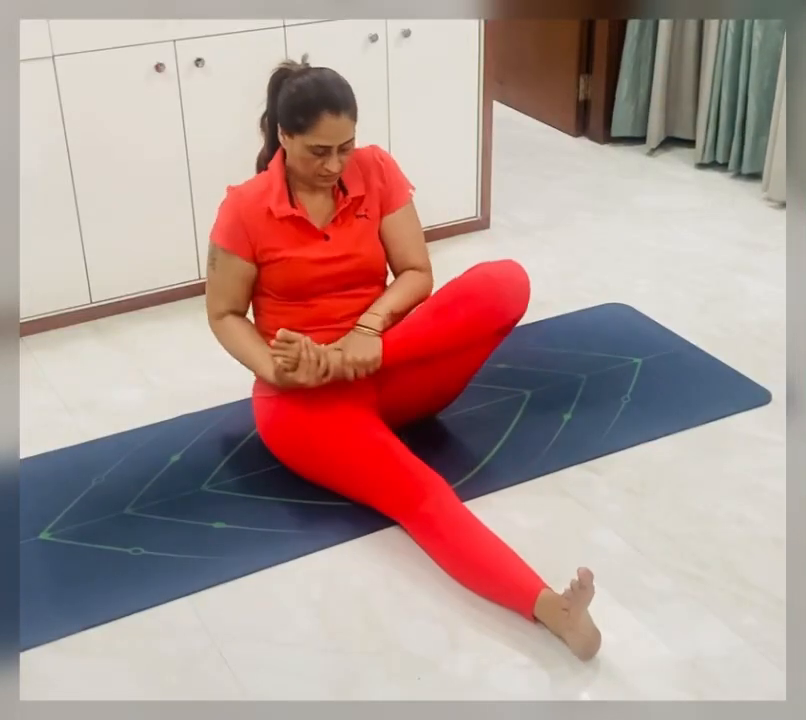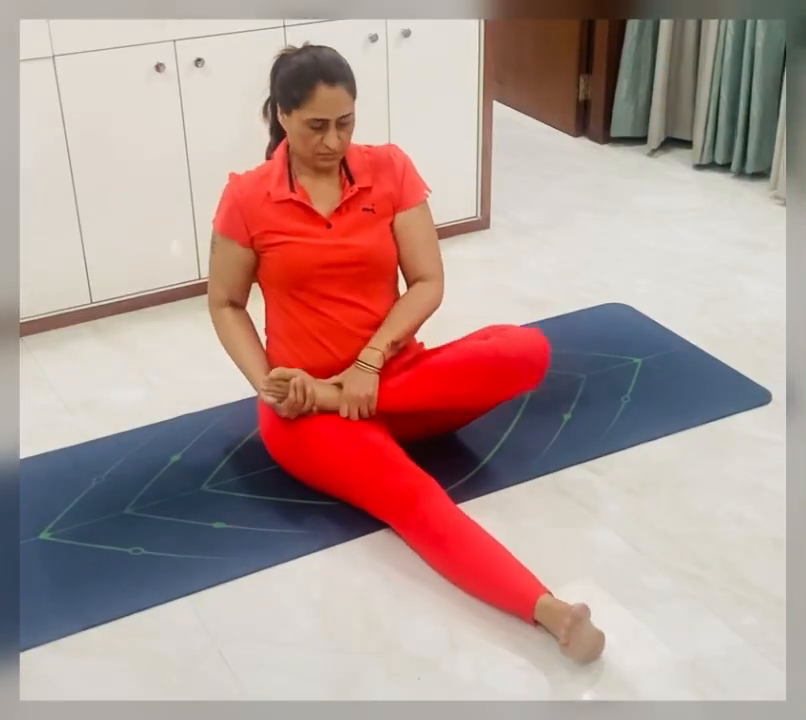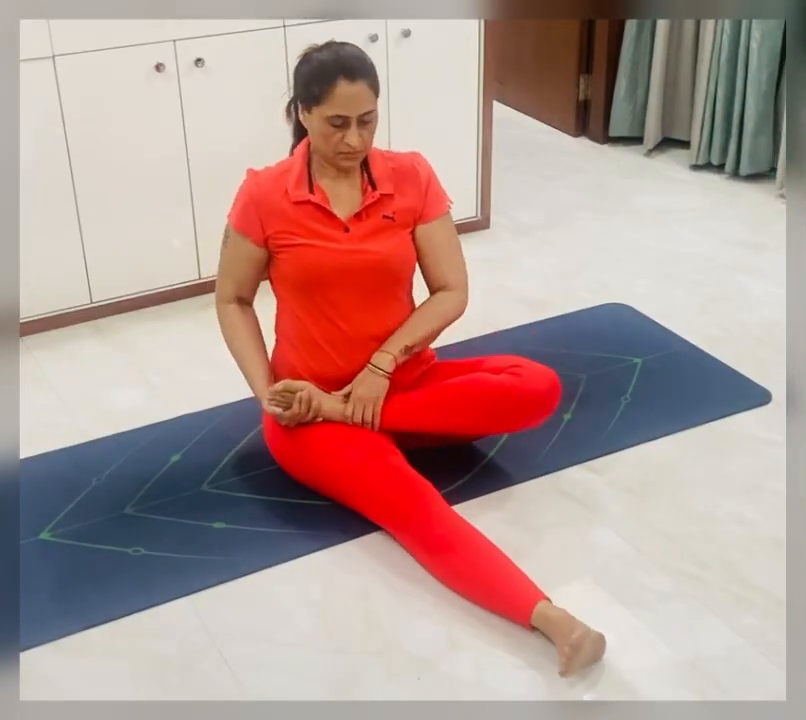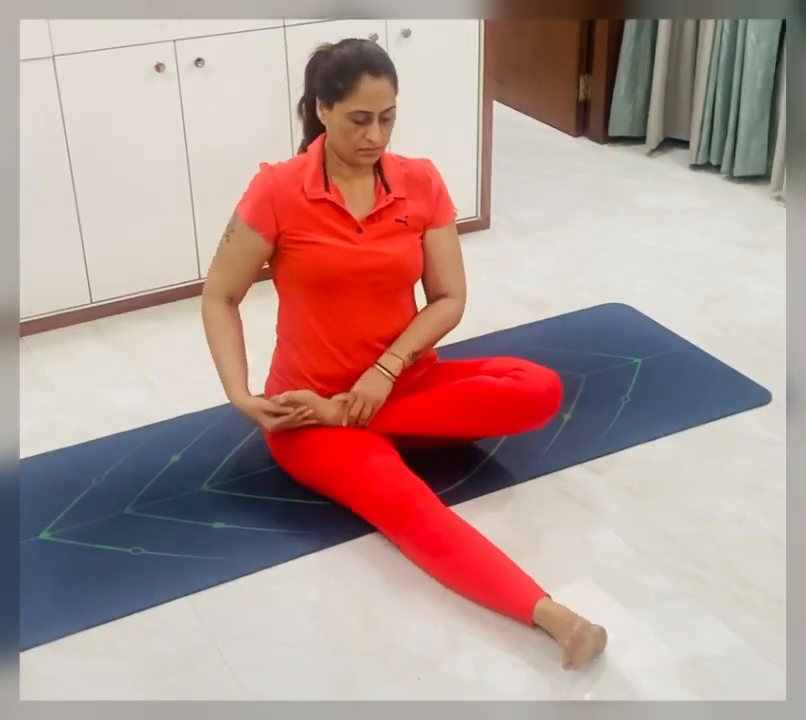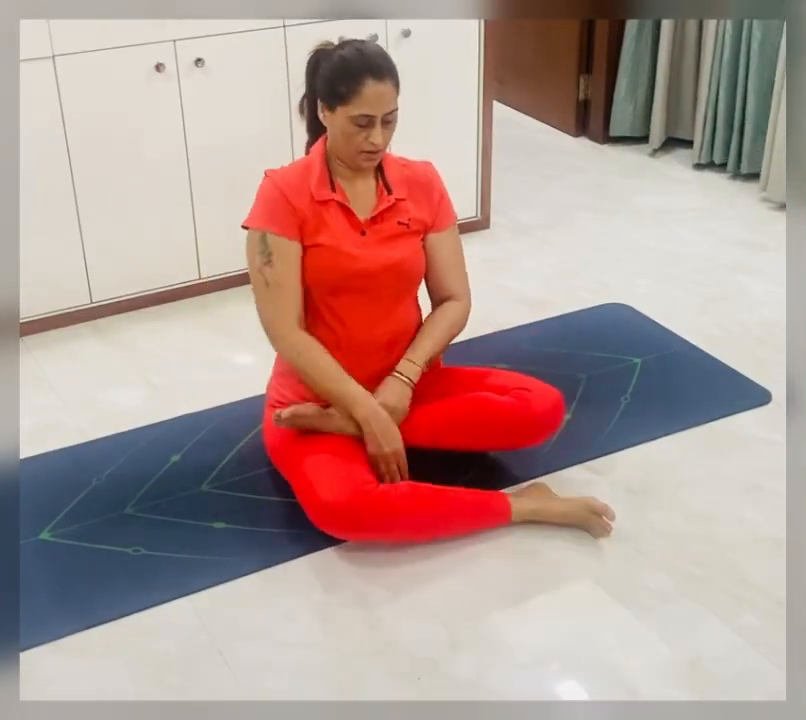
dt=0.5s
person 1, frame 1
left shoulder: (377, 171)
right shoulder: (246, 210)
left elbow: (417, 274)
right elbow: (223, 315)
left wrist: (368, 330)
right wrist: (273, 368)
left hip: (393, 375)
right hip: (303, 397)
left knee: (506, 283)
right knee: (418, 493)
left ankle: (336, 361)
right ankle: (546, 605)
person 1, frame 2
left shoulder: (390, 169)
right shoulder: (246, 198)
left elbow: (428, 283)
right elbow: (225, 305)
left wrist: (368, 365)
right wrist: (266, 383)
left hip: (397, 377)
right hip: (310, 406)
left knee: (526, 354)
right knee: (415, 500)
left ankle: (345, 399)
person 1, frame 3
left shoulder: (412, 177)
right shoulder: (264, 194)
left elbow: (453, 292)
right elbow: (231, 300)
left wrist: (384, 363)
right wrist: (266, 391)
left hip: (406, 380)
right hip: (312, 406)
left knee: (537, 389)
right knee: (414, 507)
left ankle: (341, 412)
person 1, frame 4
left shoulder: (422, 183)
right shoulder: (276, 191)
left elbow: (450, 299)
right elbow: (219, 298)
left wrist: (387, 370)
right wrist: (239, 395)
left hip: (405, 379)
right hip: (313, 399)
left knee: (539, 391)
right knee: (404, 502)
left ankle: (344, 422)
right ankle: (546, 612)
person 1, frame 5
left shoulder: (421, 183)
right shoulder: (283, 194)
left elbow: (453, 301)
right elbow: (284, 331)
left wrist: (404, 380)
right wrist: (368, 409)
left hip: (410, 385)
right hip: (316, 398)
left knee: (542, 408)
right knee: (338, 506)
left ankle: (349, 428)
right ankle: (525, 507)
